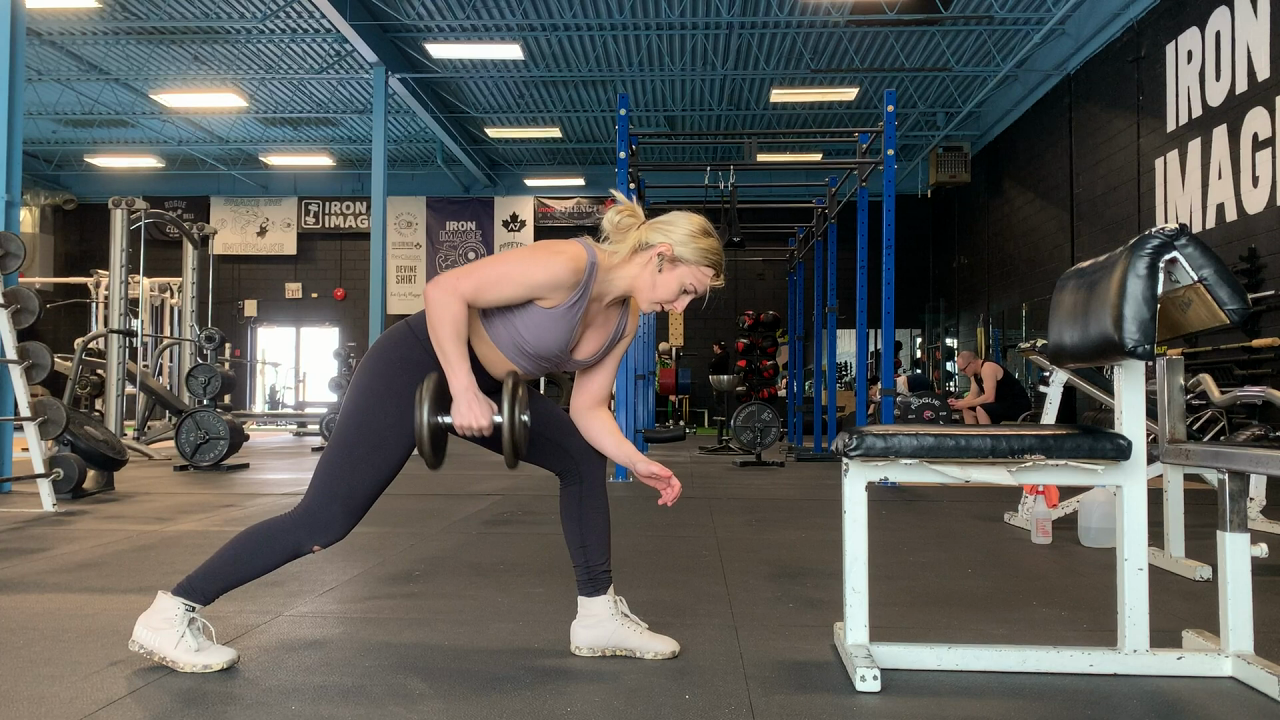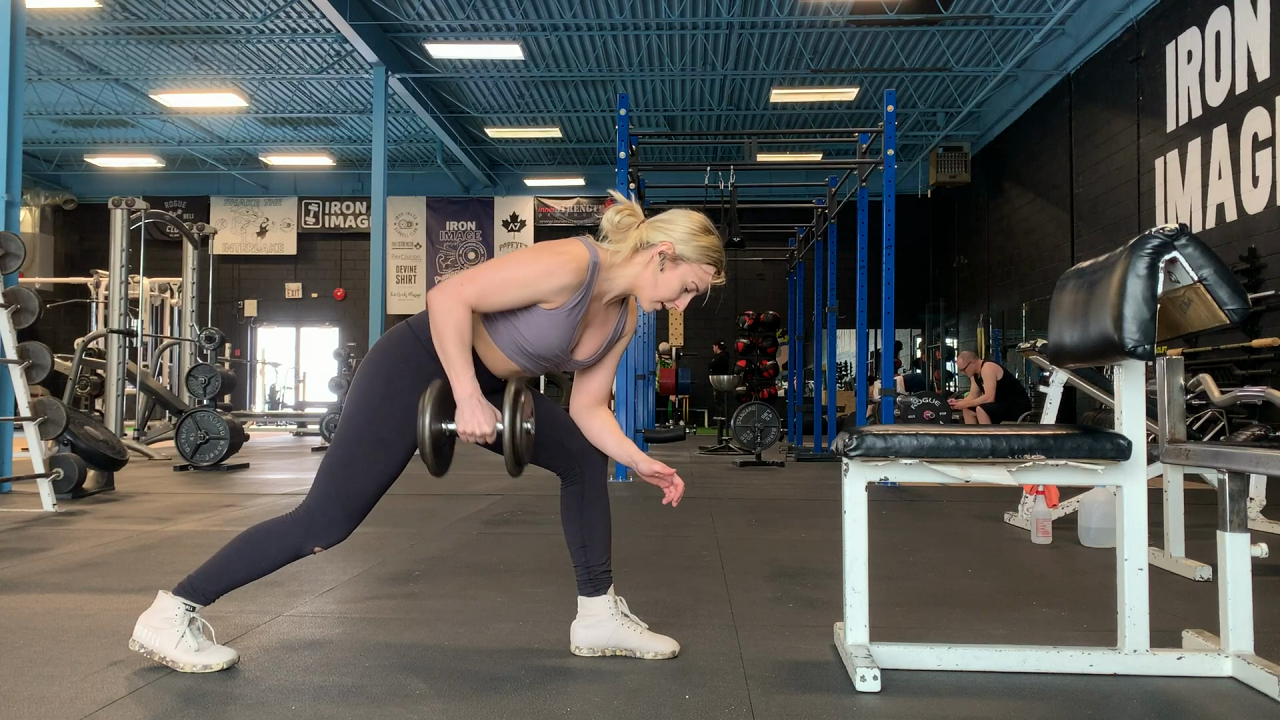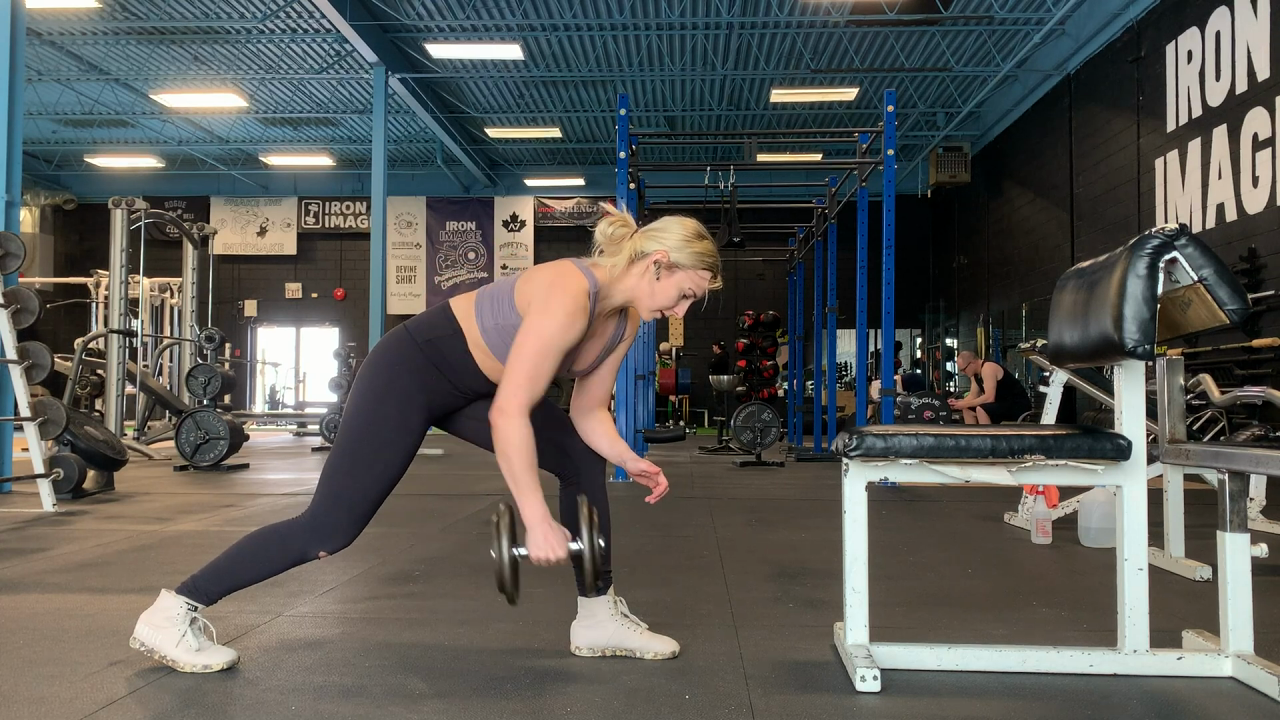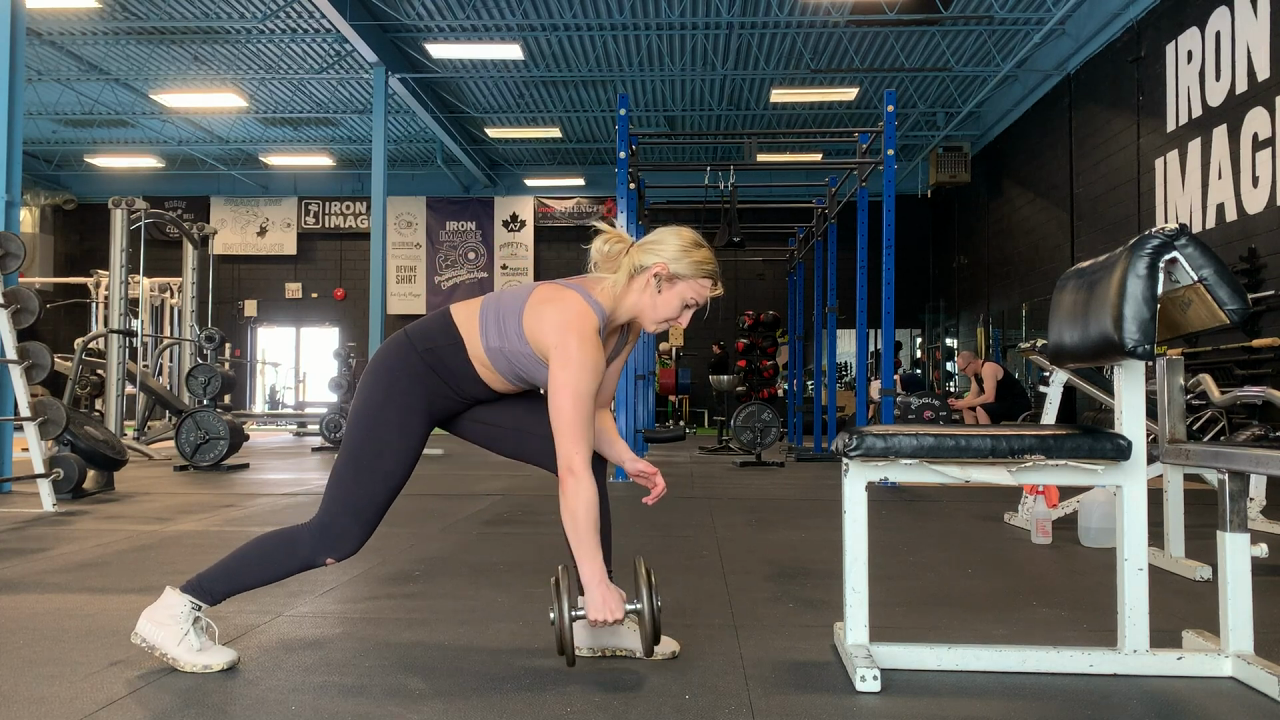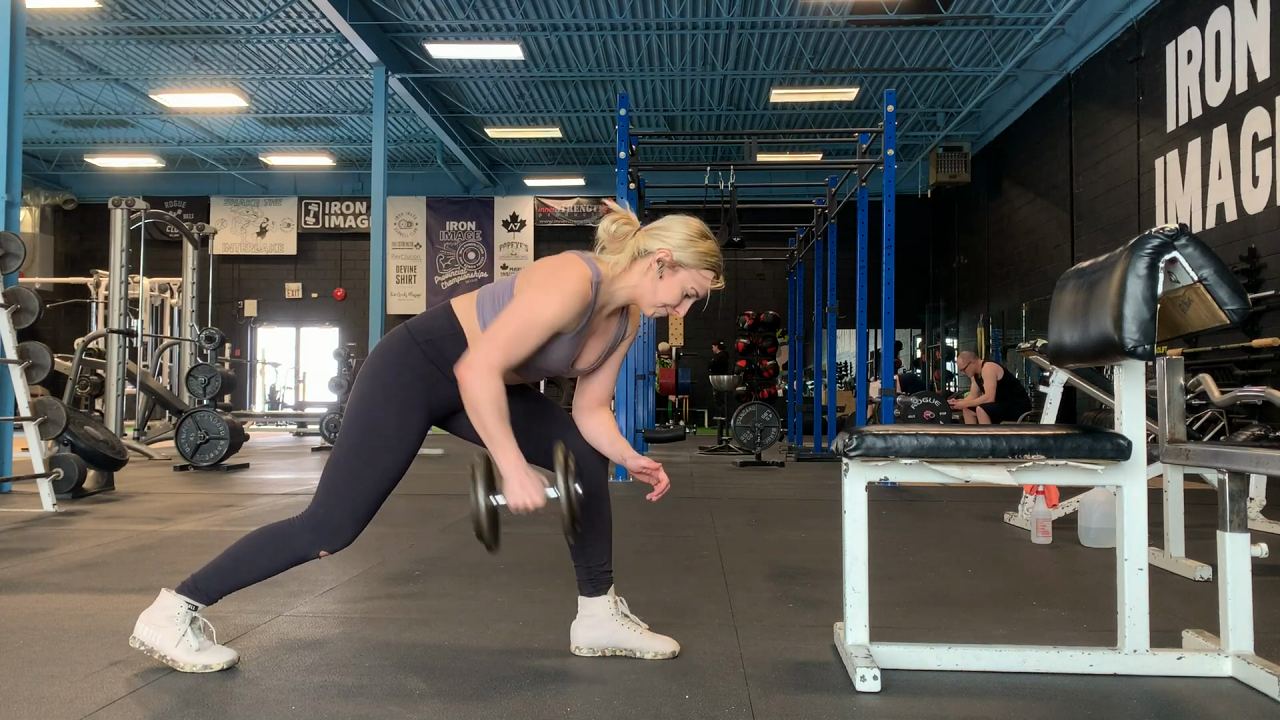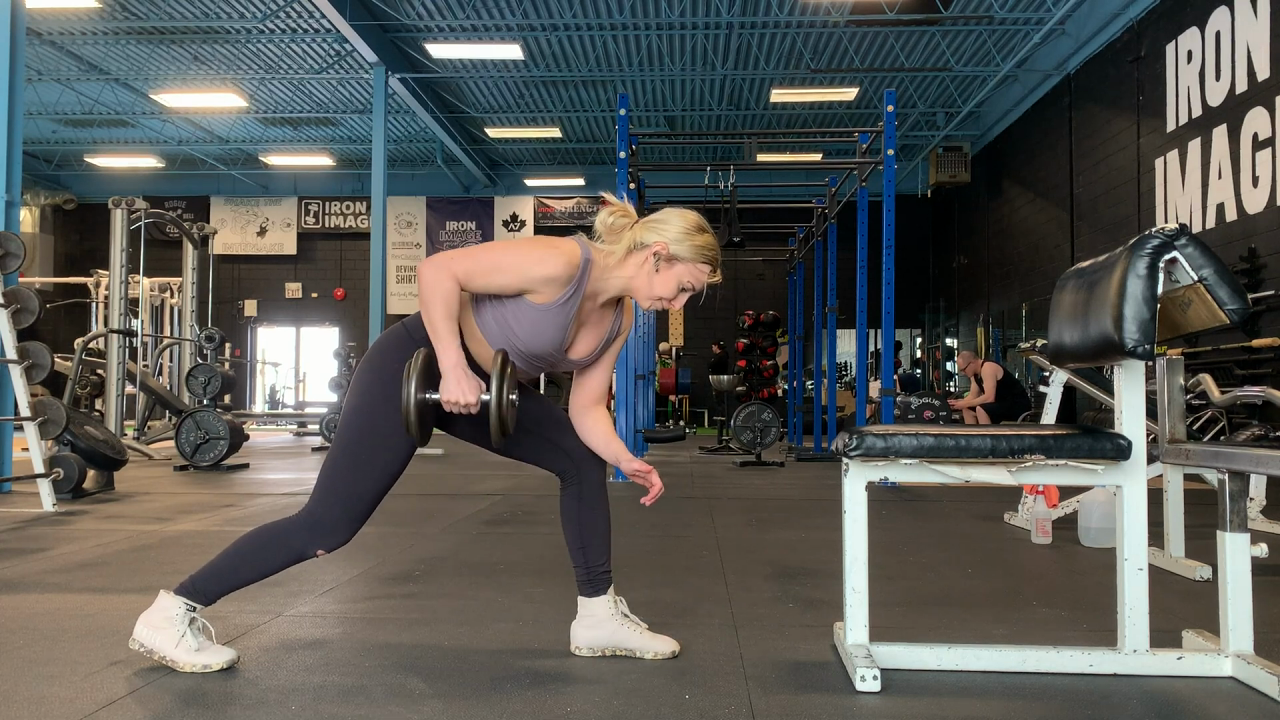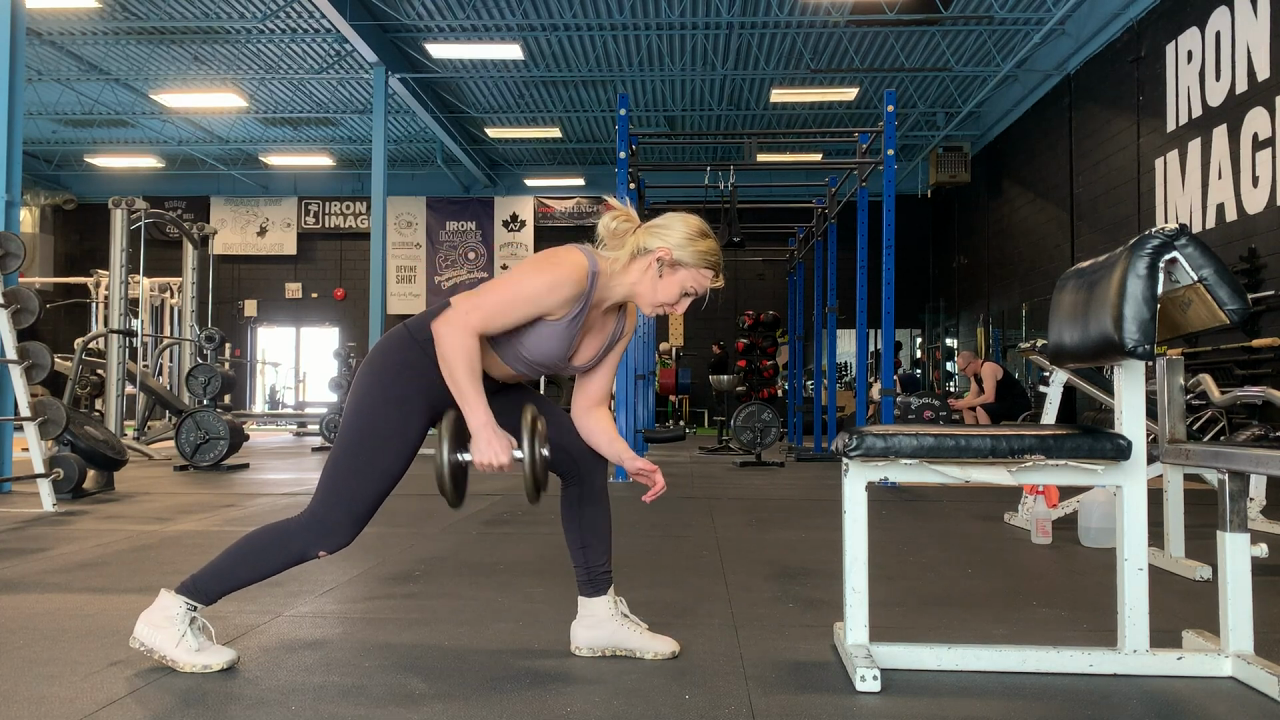
dt=0.4s
person 1, frame 1
left shoulder: (625, 318)
right shoulder: (566, 265)
left elbow: (589, 409)
right elbow: (444, 290)
left wrist: (637, 462)
right wrist: (463, 391)
left hip: (483, 382)
right hip: (414, 365)
left knee: (584, 459)
right knee: (325, 520)
left ankle: (598, 617)
right ankle: (168, 614)
person 1, frame 2
left shoulder: (625, 316)
right shoulder: (569, 265)
left elbow: (588, 409)
right elbow: (447, 296)
left wrist: (640, 461)
right wrist: (469, 399)
left hip: (480, 377)
right hip: (415, 366)
left knee: (585, 459)
right knee: (326, 521)
left ankle: (598, 617)
right ankle: (169, 615)
person 1, frame 3
left shoulder: (625, 320)
right shoulder: (569, 294)
left elbow: (587, 409)
right elbow: (510, 414)
left wrist: (628, 459)
right wrist: (537, 522)
left hip: (469, 386)
right hip: (412, 369)
left knee: (584, 461)
right knee: (331, 526)
left ankle: (598, 619)
right ankle: (171, 613)
person 1, frame 4
left shoulder: (626, 326)
right shoulder: (578, 326)
left elbow: (591, 415)
right elbow: (569, 473)
left wrist: (630, 461)
right wrist: (596, 584)
left hip: (475, 387)
right hip: (411, 374)
left knee: (594, 459)
right knee: (339, 534)
left ankle: (597, 625)
right ankle: (174, 611)
person 1, frame 5
left shoulder: (626, 321)
right shoulder: (573, 282)
left elbow: (591, 407)
right elbow: (475, 371)
left wrist: (629, 457)
right wrist: (513, 471)
left hip: (482, 384)
right hip: (414, 368)
left knee: (586, 461)
right knee: (333, 525)
left ankle: (598, 617)
right ankle: (171, 613)
person 1, frame 6
left shoulder: (620, 317)
right shoulder: (561, 261)
left elbow: (587, 407)
right elbow: (438, 269)
left wrist: (625, 459)
right wrist: (453, 367)
left hip: (479, 381)
right hip: (416, 364)
left knee: (583, 461)
right knee: (329, 524)
left ankle: (598, 617)
right ankle: (169, 613)
person 1, frame 7
left shoulder: (623, 318)
right shoulder: (569, 273)
left elbow: (589, 407)
right elbow: (451, 328)
left wrist: (628, 458)
right wrist: (483, 426)
left hip: (485, 379)
right hip: (415, 366)
left knee: (584, 461)
right knee: (332, 524)
left ankle: (598, 617)
right ankle: (170, 613)
